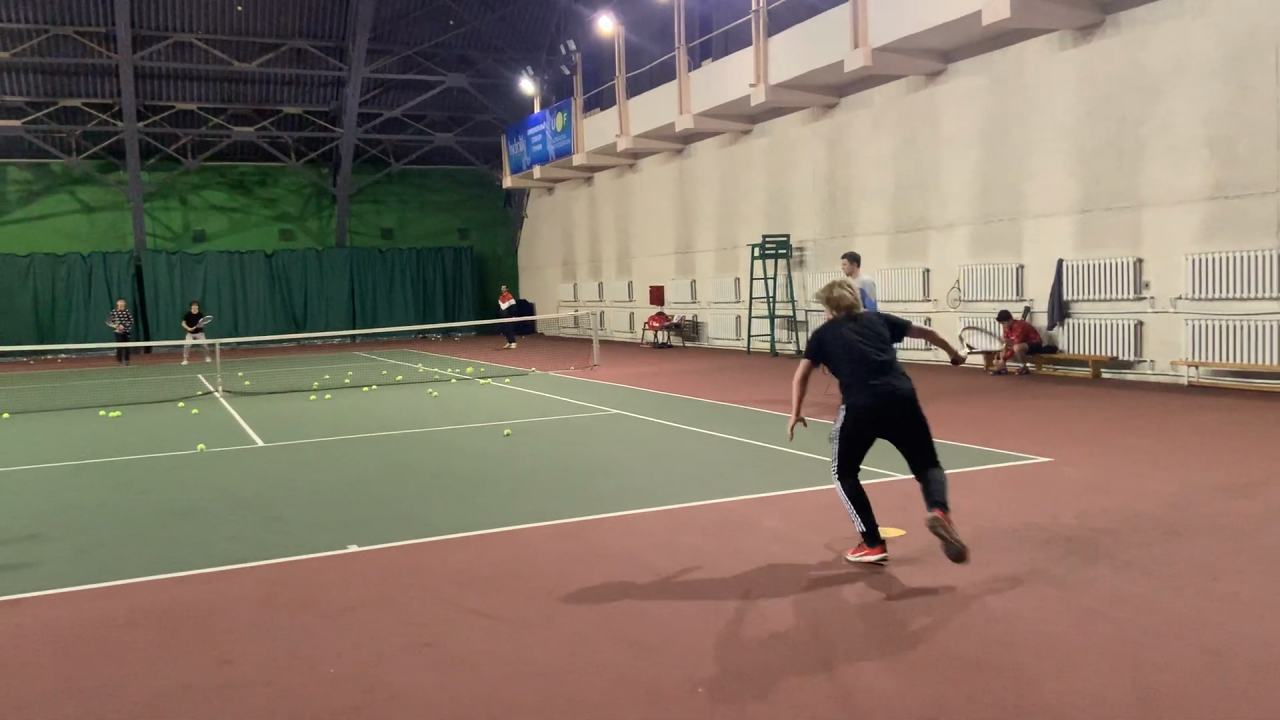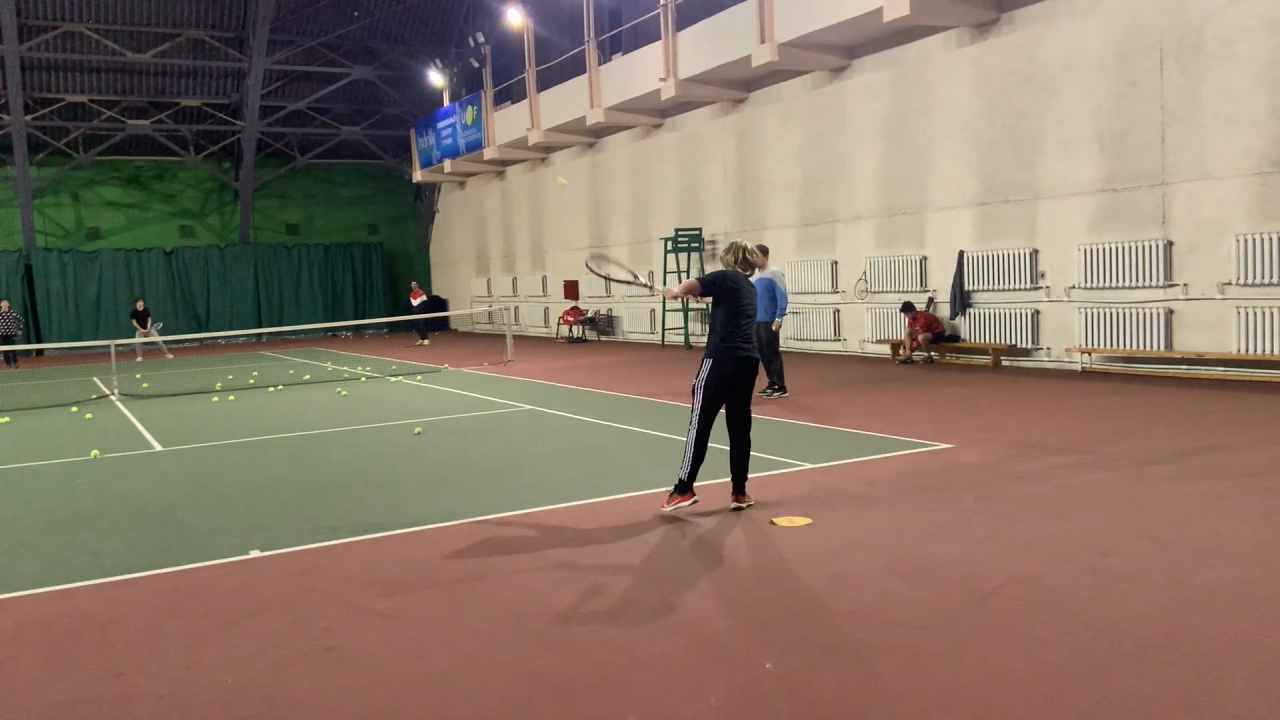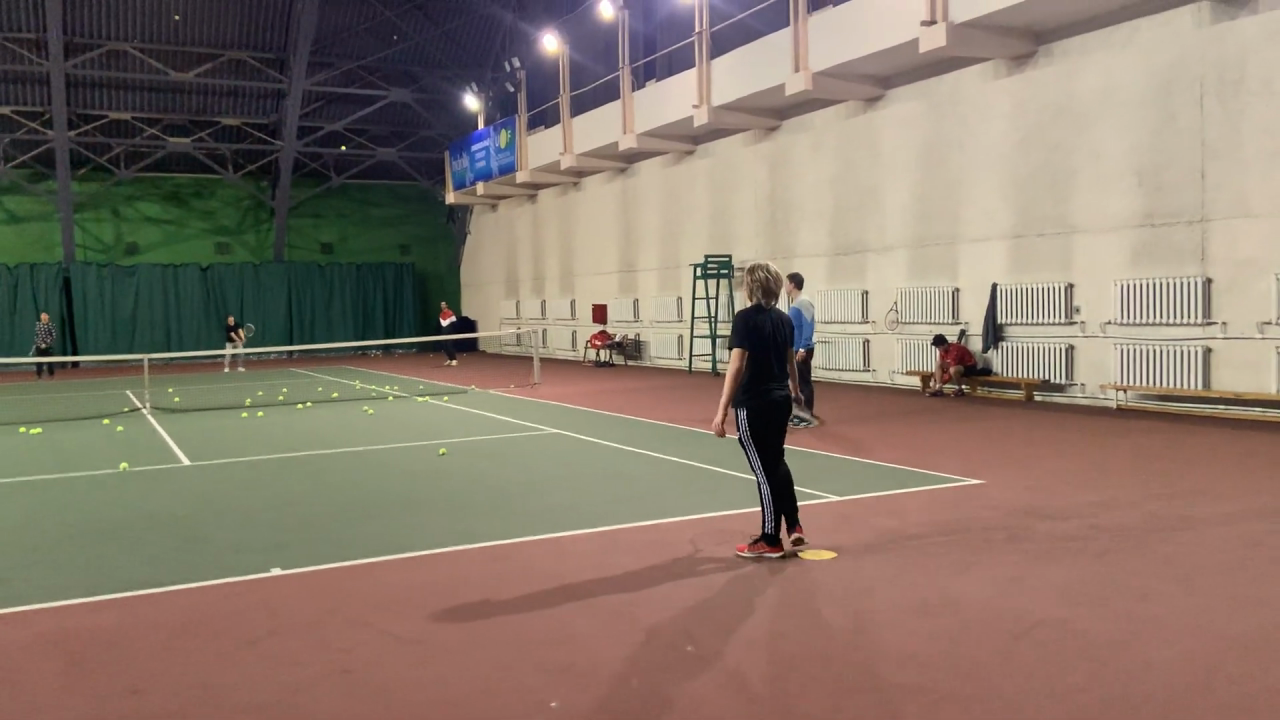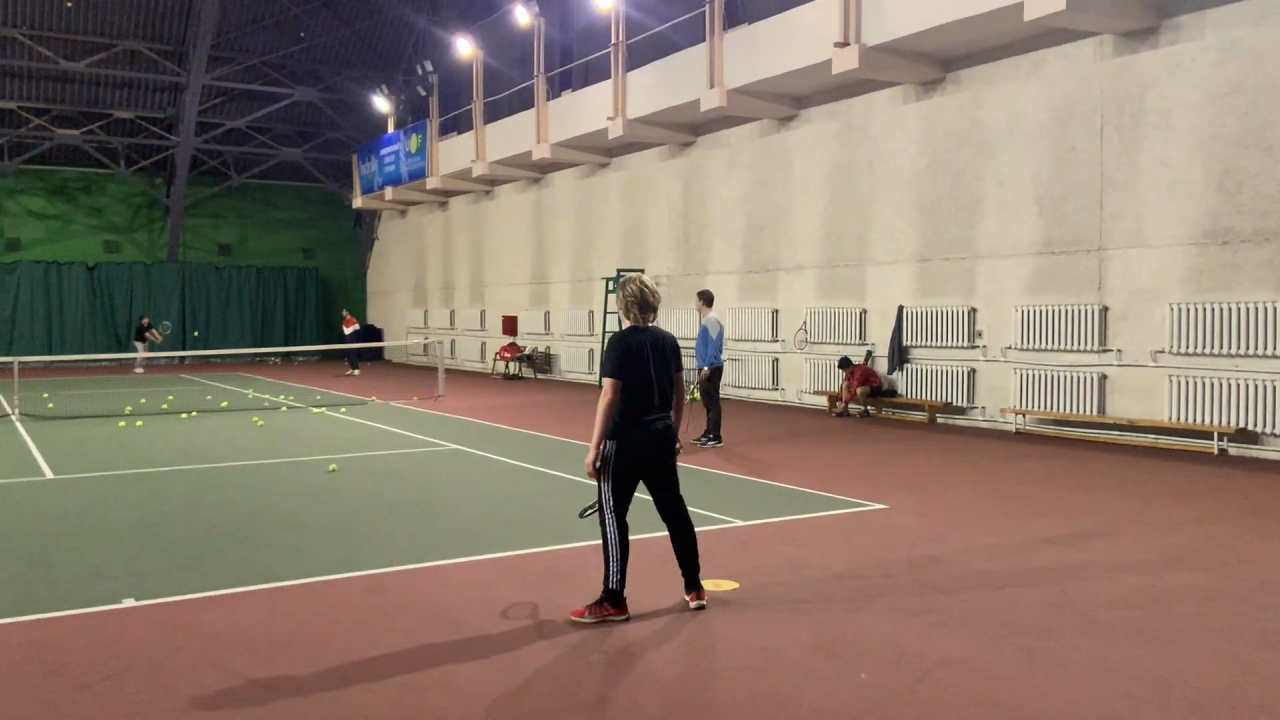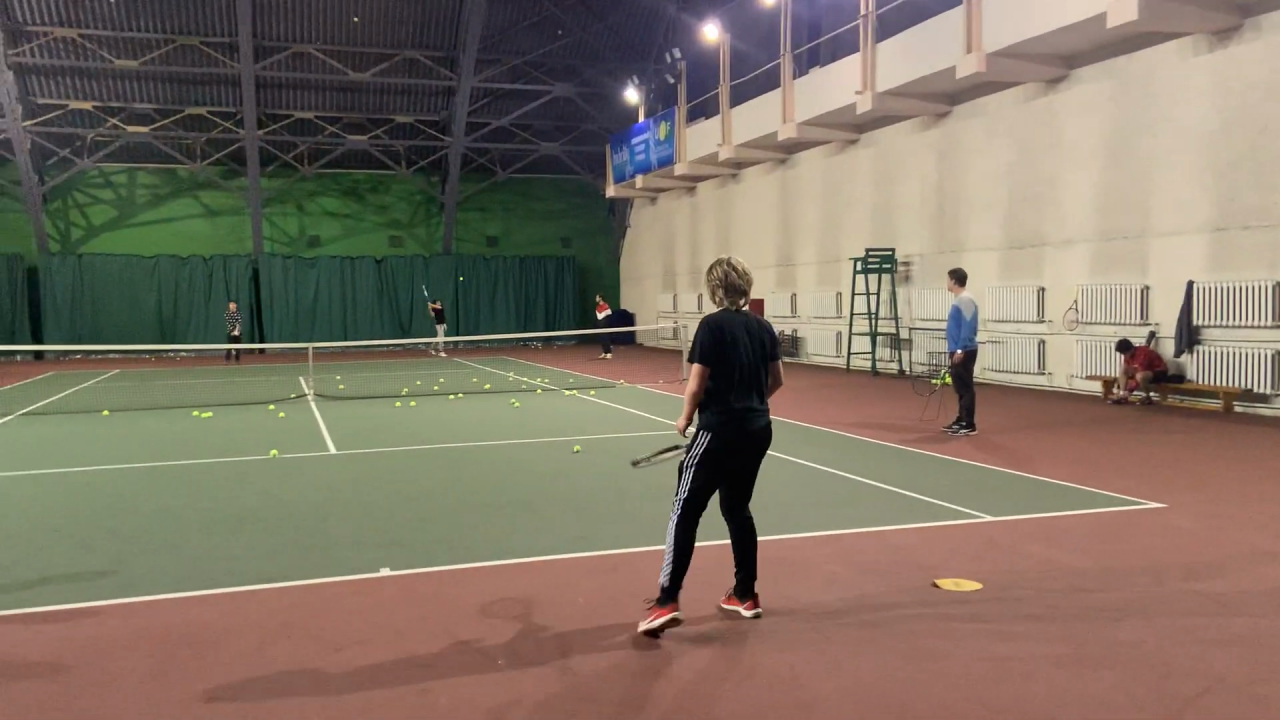
dt=1s
person 1, frame 1
left shoulder: (823, 334)
right shoulder: (879, 320)
left elbow: (801, 376)
right elbow: (926, 333)
left wrist: (795, 414)
right wrist: (953, 352)
left hip: (860, 406)
right hip: (901, 399)
left knee: (845, 473)
right knee: (928, 467)
left ankle: (872, 543)
right ankle: (939, 513)
person 1, frame 2
left shoulder: (724, 277)
right shoulder: (749, 287)
left elbow: (684, 289)
left wrist: (675, 291)
left hip: (720, 360)
right hip: (748, 361)
left knee: (700, 424)
right knee: (740, 427)
left ankle: (684, 489)
right ankle: (739, 493)
person 1, frame 3
left shoulder: (745, 317)
right shoulder: (783, 319)
left elbow: (737, 366)
left wrist: (722, 409)
right wrist: (794, 389)
left hip: (753, 404)
right hip: (779, 400)
left knee: (764, 470)
right knee: (776, 462)
left ankle: (770, 540)
right ankle: (794, 526)
person 1, frame 4
left shoulder: (621, 341)
right shoulder: (668, 341)
left elbow: (609, 398)
right elbow: (679, 392)
left wrist: (594, 448)
right wrist: (673, 431)
left hip: (625, 440)
right hip: (661, 437)
left knee: (612, 515)
right knee: (674, 510)
left ankle: (613, 601)
right ankle: (694, 587)
person 1, frame 5
left shoulder: (712, 325)
right shoulder: (763, 326)
left elbow: (696, 386)
right elbow: (776, 380)
left wrist: (685, 419)
left hip: (720, 429)
right hip: (758, 429)
left knee: (686, 510)
right knee: (737, 507)
left ankle: (668, 602)
right ankle: (745, 593)
